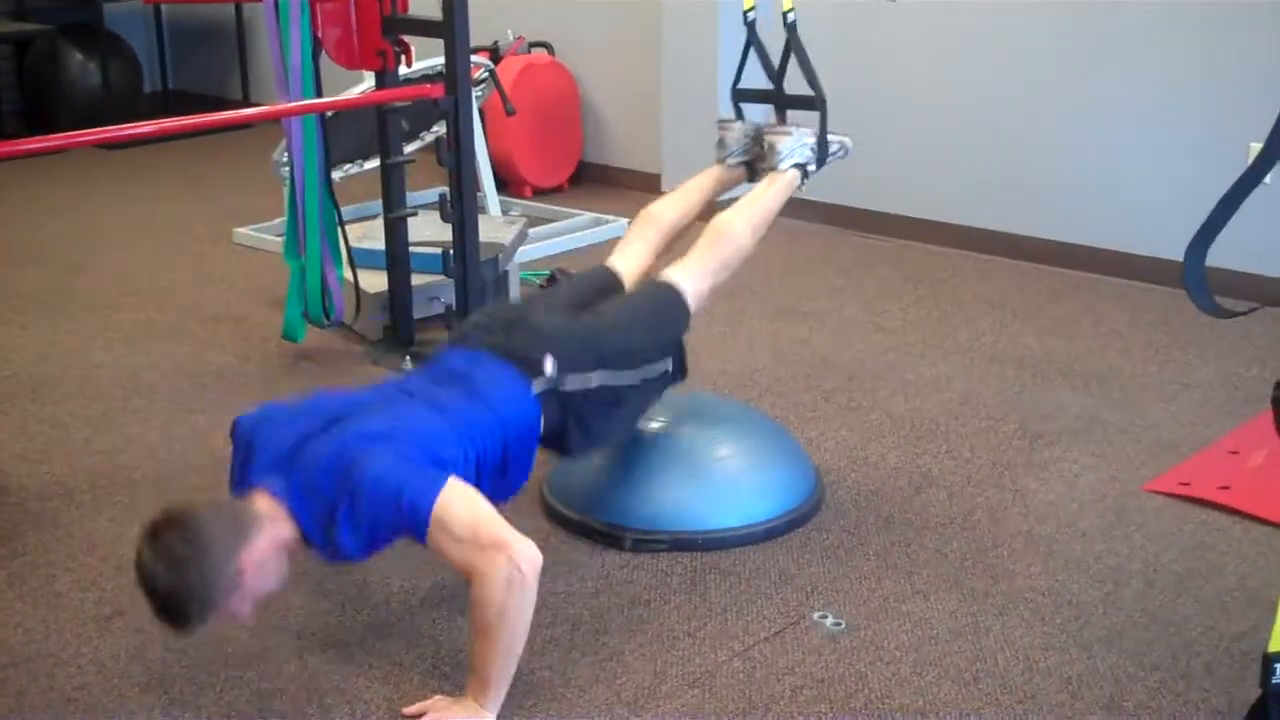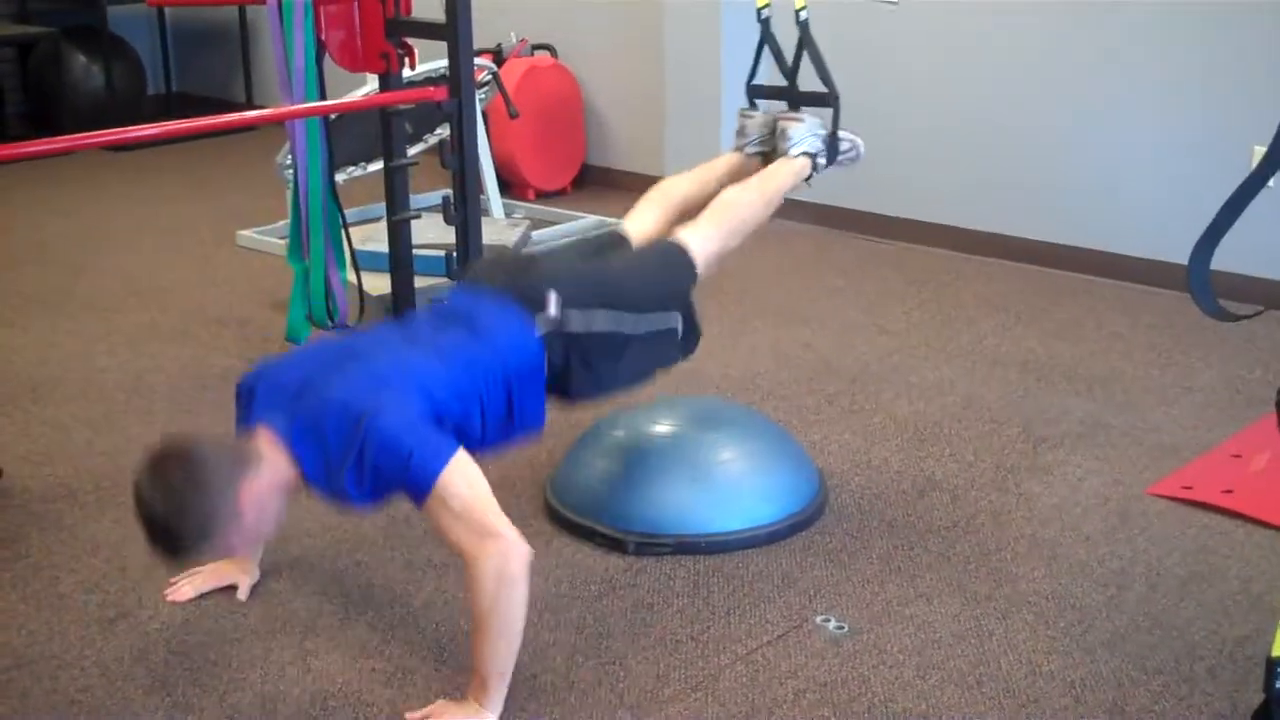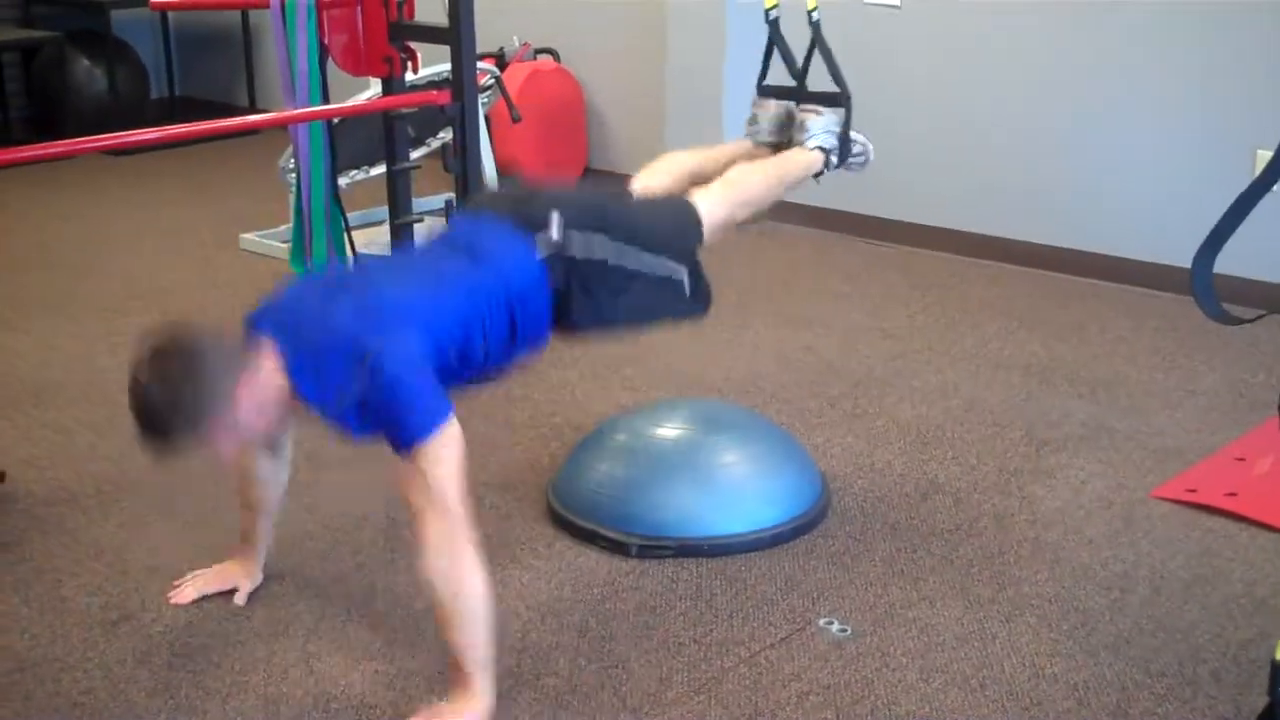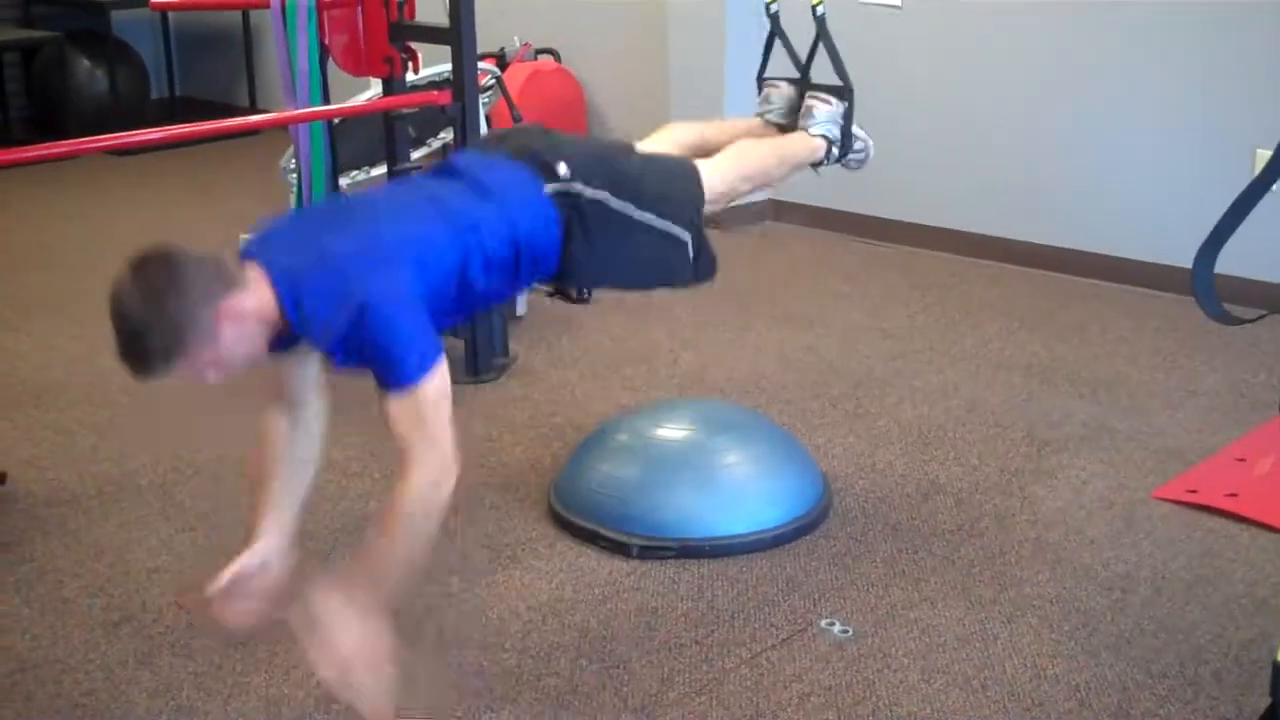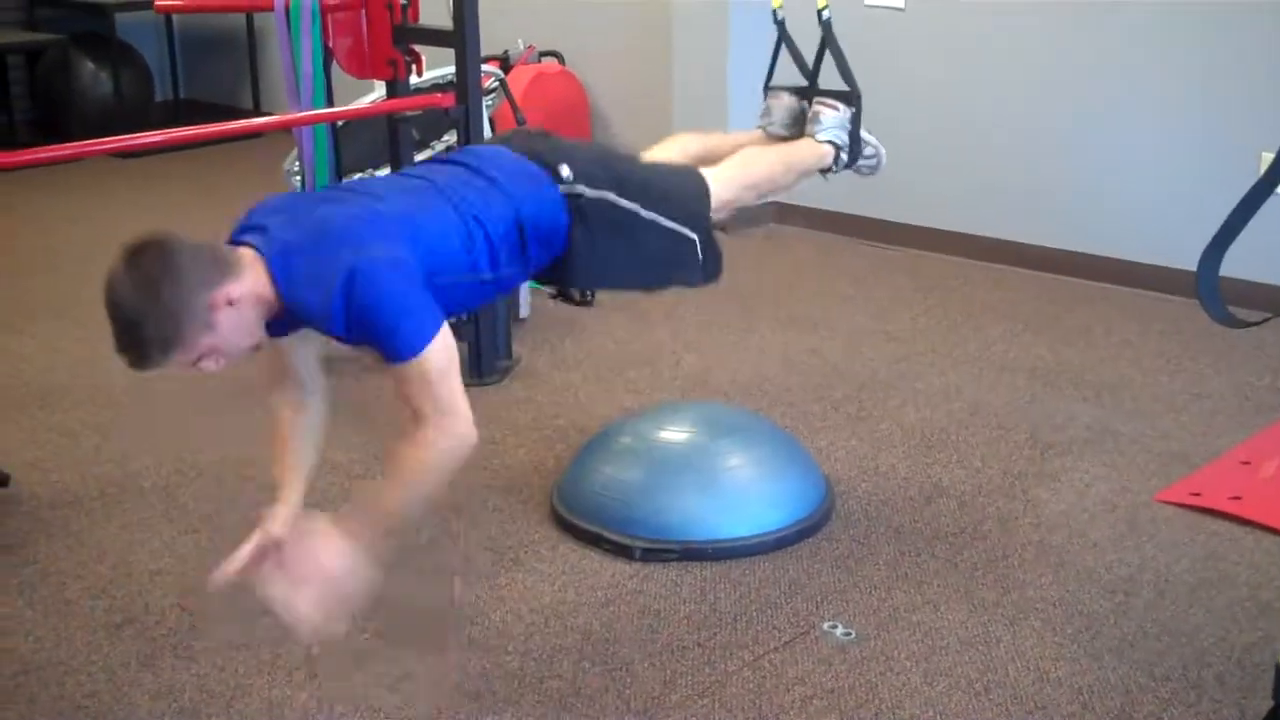
dt=0.1s
person 1, frame 1
left shoulder: (364, 489)
right shoulder: (258, 450)
left elbow: (514, 561)
right wrist: (227, 566)
left hip: (539, 385)
right hip: (480, 353)
left knee: (682, 288)
right knee: (626, 265)
left ankle: (787, 161)
right ankle: (735, 158)
person 1, frame 2
left shoulder: (371, 437)
right shoulder: (267, 395)
left elbow: (506, 557)
right wrist: (244, 561)
left hip: (550, 337)
right hip: (492, 305)
left knee: (688, 252)
right knee: (637, 236)
left ankle: (802, 151)
right ankle: (753, 145)
person 1, frame 3
left shoulder: (376, 369)
right shoulder: (263, 338)
left elbow: (447, 534)
right elbow: (268, 441)
right wrist: (247, 558)
left hip: (553, 258)
right hip: (497, 229)
left knee: (695, 224)
right knee: (646, 196)
left ankle: (814, 143)
right ankle: (765, 134)
person 1, frame 4
left shoulder: (368, 303)
right shoulder: (263, 273)
left elbow: (431, 469)
right elbow: (292, 407)
left wrist: (360, 607)
right wrist: (267, 544)
left hip: (557, 203)
right hip: (492, 177)
left knee: (694, 193)
right knee: (649, 159)
left ankle: (818, 131)
right ankle: (770, 113)
person 1, frame 5
left shoulder: (363, 275)
right shoulder: (253, 260)
left elbow: (451, 429)
right elbow: (298, 388)
left wrist: (352, 542)
right wrist: (283, 517)
left hip: (560, 203)
right hip: (495, 172)
left knee: (713, 193)
right knee: (660, 167)
left ankle: (826, 136)
right ankle: (781, 122)
